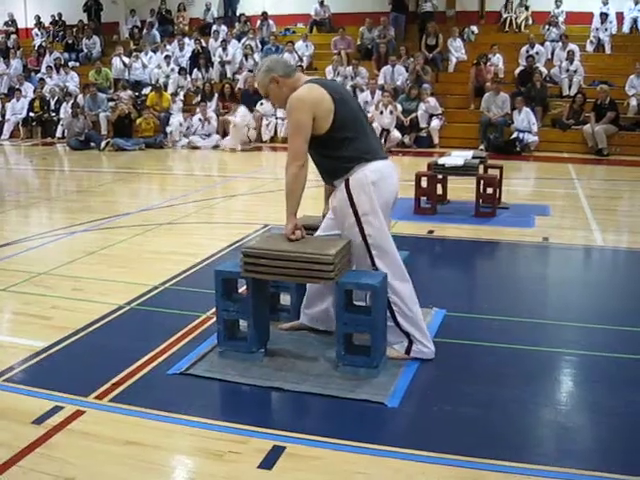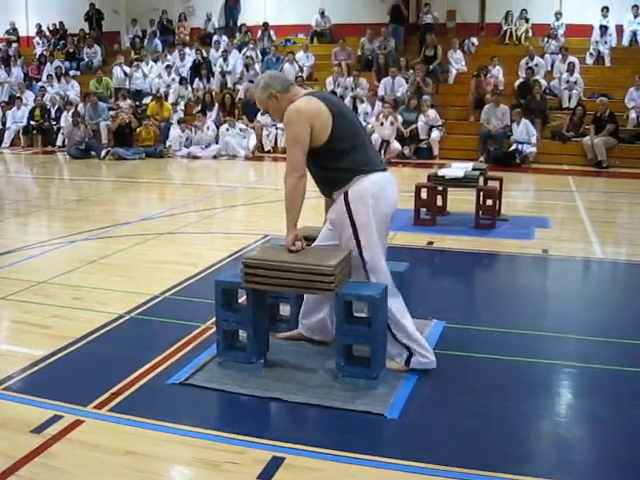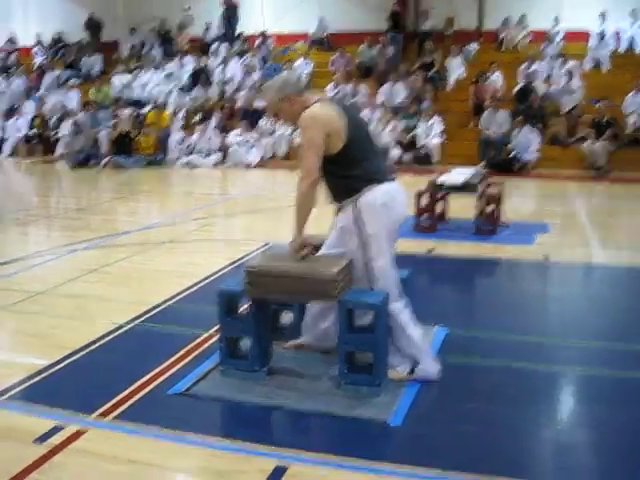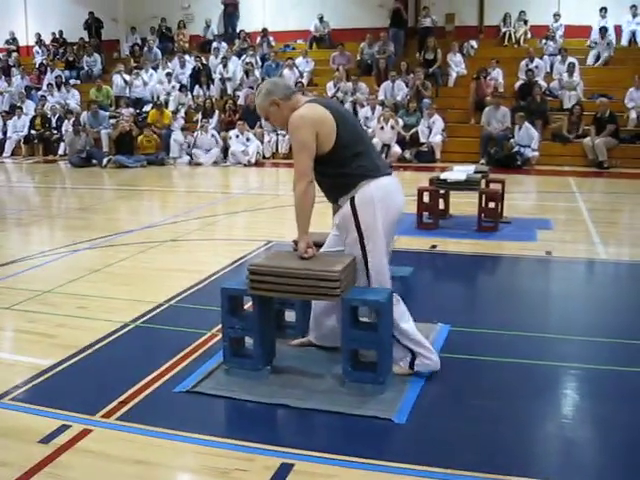
dt=0.7s
person 1, frame 1
left shoulder: (301, 98)
right shoulder: (323, 89)
left elbow: (296, 164)
left wrist: (290, 218)
right wrist: (329, 202)
left hip: (363, 182)
right hip: (370, 175)
left knee: (379, 265)
left ankle: (411, 343)
right ankle: (316, 317)
person 1, frame 2
left shoulder: (297, 110)
right shoulder: (320, 102)
left elbow: (295, 175)
left wrist: (291, 229)
right wrist: (329, 216)
left hip: (363, 193)
right hip: (368, 188)
left knee: (372, 278)
left ankle: (411, 353)
right ankle: (314, 326)
person 1, frame 3
left shoulder: (312, 117)
right shoulder: (331, 110)
left elbow: (309, 179)
left wrist: (299, 234)
right wrist: (340, 218)
left hip: (372, 203)
right hip: (368, 200)
left knee: (379, 287)
left ankle: (413, 362)
right ankle: (318, 335)
person 1, frame 4
left shoulder: (301, 117)
right shoulder: (322, 108)
left elbow: (304, 181)
left wrist: (302, 236)
right wrist: (338, 218)
left hip: (369, 198)
right hip: (374, 192)
left knee: (374, 283)
left ankle: (415, 356)
right ankle: (325, 333)
